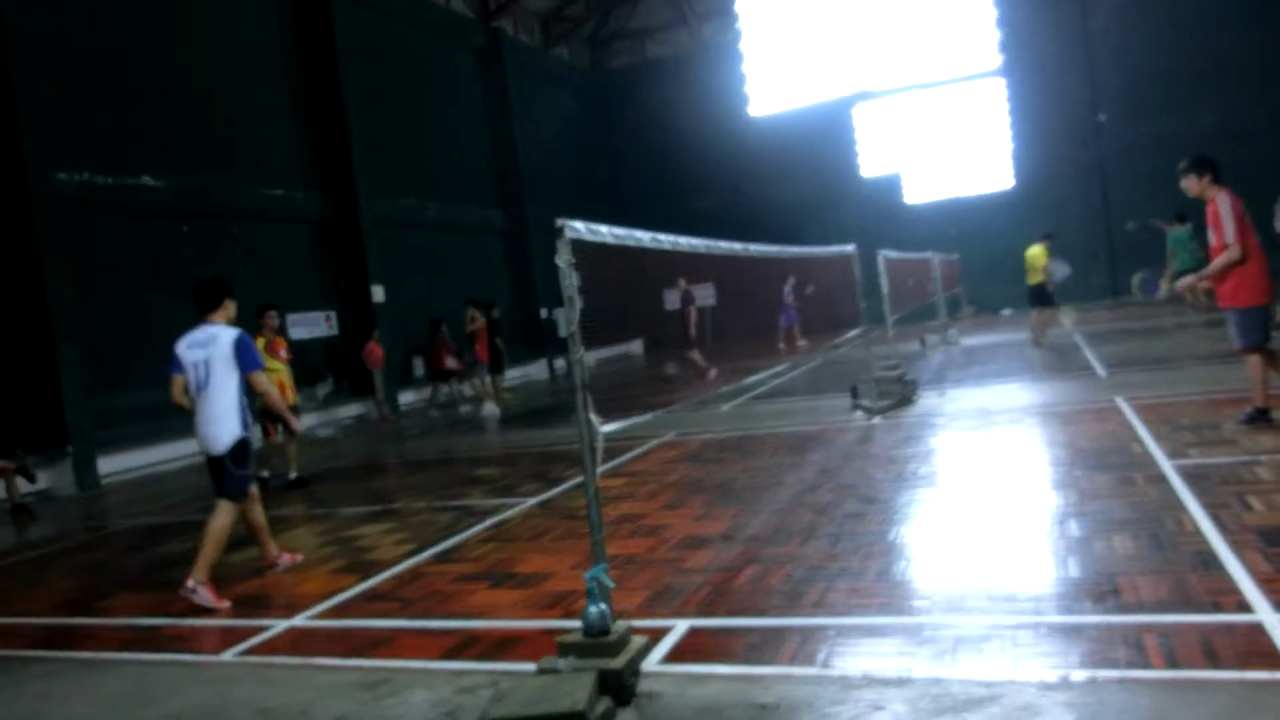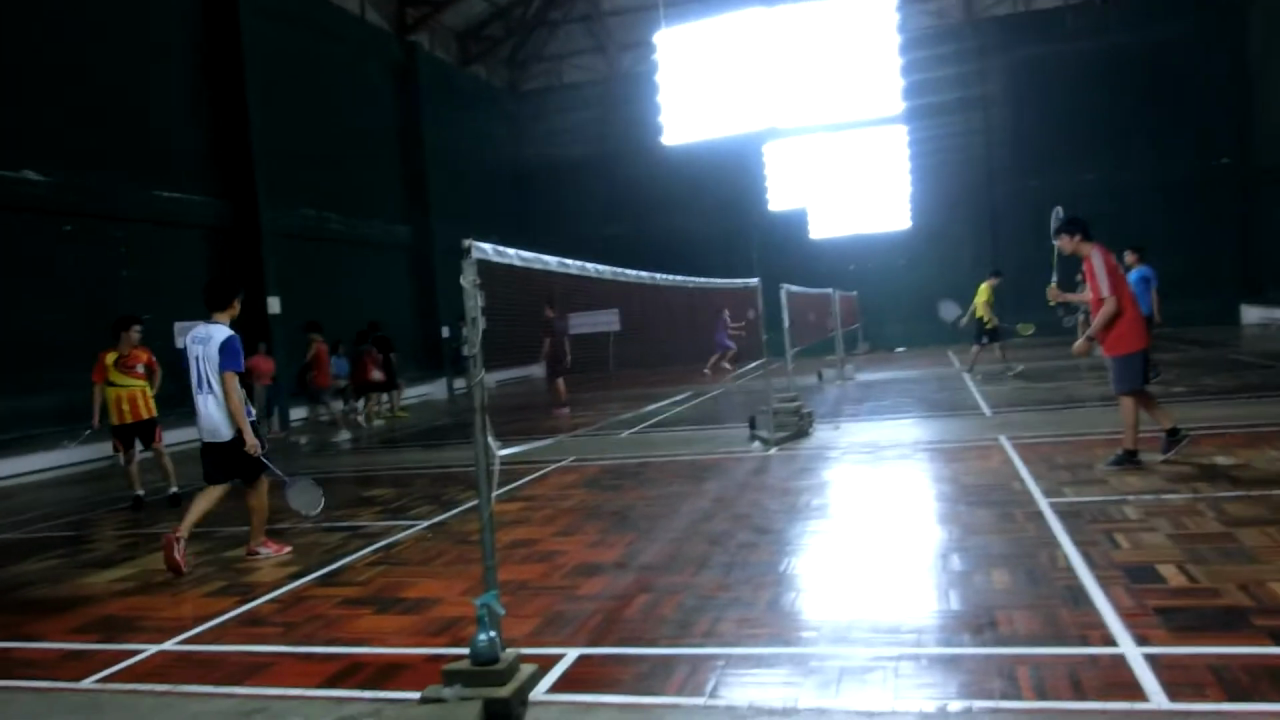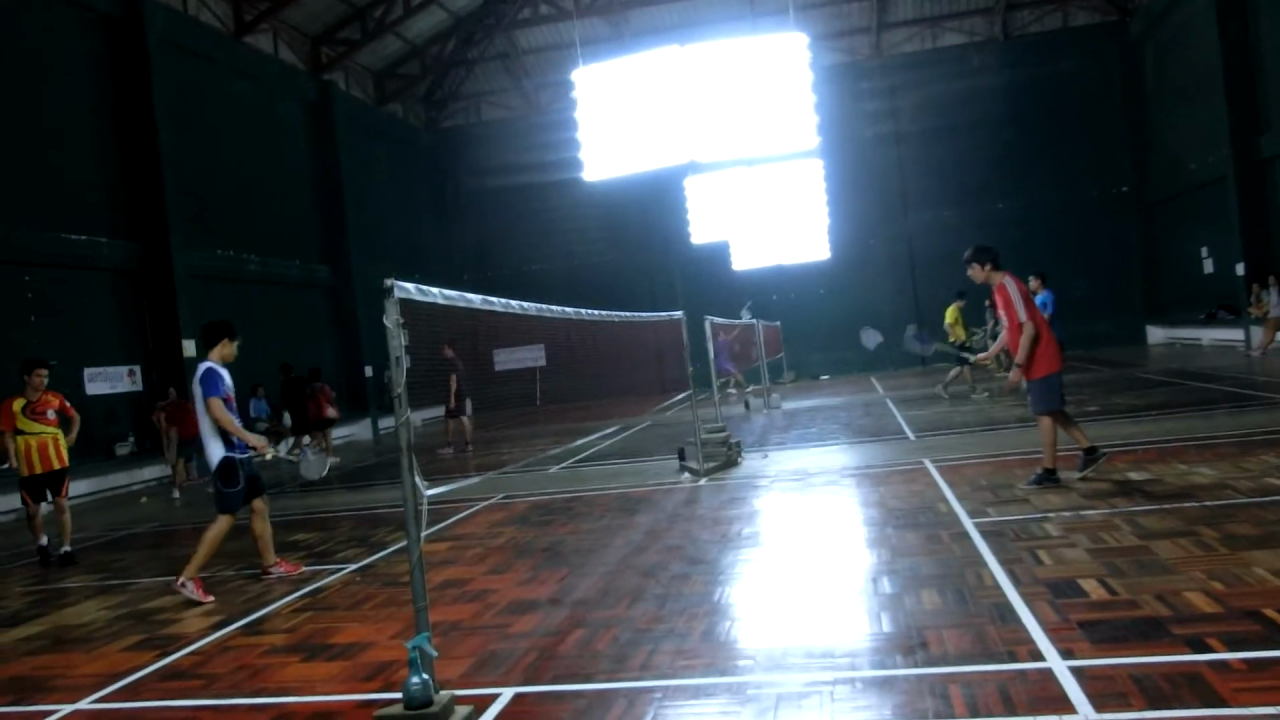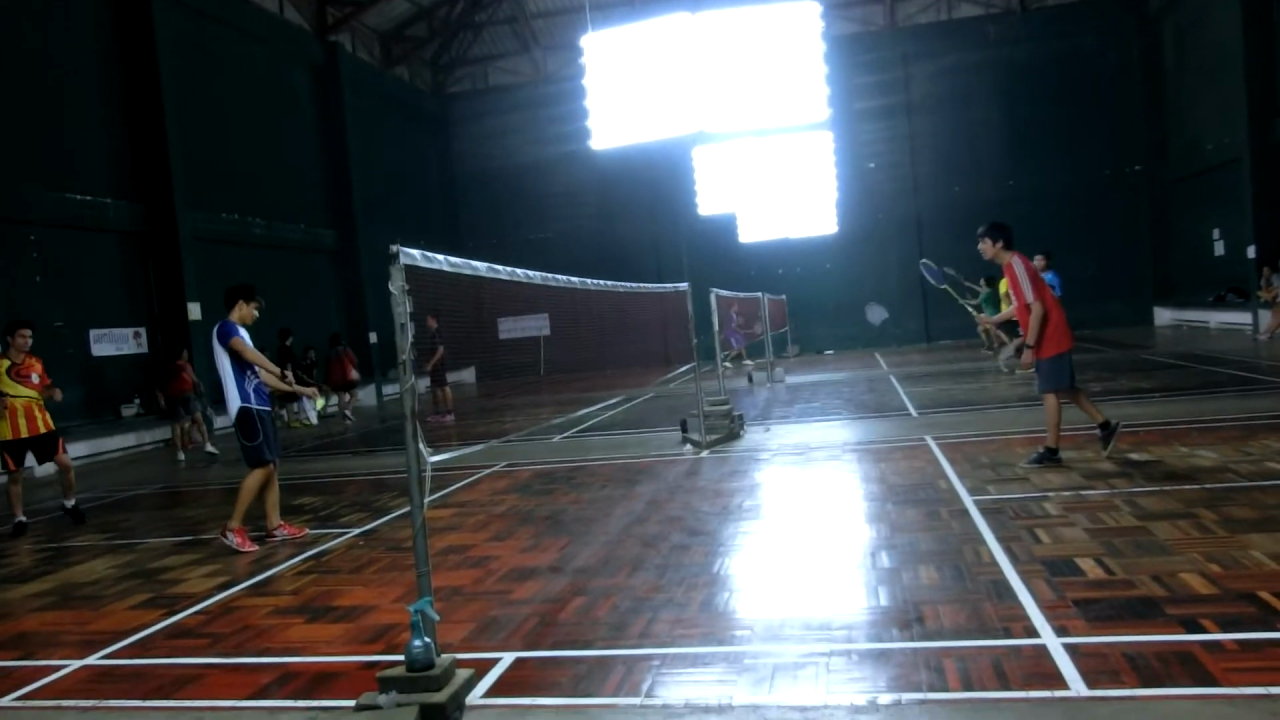
dt=0.7s
person 1, frame 1
left shoulder: (183, 344)
right shoulder: (235, 338)
left elbow: (178, 396)
right elbow: (262, 385)
right wrist: (289, 418)
left hip: (208, 437)
right hip: (232, 435)
left knee: (250, 494)
right knee: (228, 505)
left ankle: (272, 555)
right ankle: (197, 581)
person 1, frame 2
left shoulder: (193, 336)
right shoulder: (228, 339)
right elbow: (230, 388)
right wrist: (247, 432)
left hip: (207, 426)
right hip: (231, 426)
left knee: (217, 486)
right knee: (257, 480)
left ankle: (179, 536)
right ankle: (258, 542)
person 1, frame 3
left shoulder: (214, 373)
right shoulder: (211, 373)
right elbow: (217, 412)
left wrist: (249, 438)
right wrist: (251, 438)
left hip: (237, 452)
right hip: (227, 454)
left knee: (259, 505)
right knee: (227, 516)
left ankle: (271, 563)
right ankle: (187, 577)
person 1, frame 4
left shoulder: (240, 333)
right shoulder: (225, 328)
left elbow: (259, 375)
right elbow: (245, 351)
left wrist: (297, 389)
right wrist: (281, 372)
left hip: (260, 407)
right hip: (247, 408)
left knee: (272, 466)
right knee: (262, 467)
left ankle: (275, 526)
right ankle: (232, 527)
person 2, frame 1
left shoulder: (1223, 202)
right shoulder: (1218, 203)
left elbow: (1235, 252)
left wrist: (1198, 277)
right wrist: (1210, 278)
left hip: (1244, 290)
right hip: (1239, 289)
left knee: (1250, 348)
right knee: (1253, 347)
left ankle: (1260, 410)
person 2, frame 2
left shoulder: (1096, 258)
right shoulder: (1093, 258)
left elbow: (1111, 305)
left wrist: (1088, 338)
right wrist: (1064, 297)
left hip: (1124, 337)
right hip: (1125, 336)
left knee: (1126, 393)
right knee: (1134, 391)
left ankle: (1129, 453)
right ankle: (1172, 432)
person 2, frame 3
left shoulder: (1009, 287)
right shoulder: (1000, 288)
left elbow: (1029, 329)
left wrist: (1017, 366)
right wrist: (990, 353)
left hip: (1039, 361)
right hip: (1040, 360)
left knee: (1044, 414)
right knee: (1052, 411)
left ankle: (1049, 472)
right ankle: (1090, 451)
person 2, frame 4
left shoulder: (1017, 266)
right shoulder: (1011, 265)
left elbow: (1037, 309)
left wrist: (1028, 347)
right wrist: (993, 320)
left hip: (1050, 338)
right hip: (1052, 337)
left knee: (1049, 392)
right knee: (1065, 389)
left ankle: (1051, 451)
right ankle: (1106, 426)
person 3, frame 1
left shoulder: (281, 341)
right shoulder: (256, 342)
left wrist: (294, 392)
left hip: (288, 398)
left knee: (291, 435)
right knee: (273, 439)
left ankle: (293, 475)
right ankle: (263, 473)
person 3, frame 2
left shoulder: (144, 353)
right shoulder: (106, 358)
left elbow: (156, 371)
right elbow: (98, 387)
left wrist: (152, 391)
right wrist: (96, 415)
left hip: (145, 411)
right hip: (120, 416)
left knee: (159, 449)
right knee: (128, 455)
left ankle: (174, 490)
right ankle: (138, 494)
person 3, frame 3
left shoulder: (55, 399)
left elbow: (74, 417)
left wrist: (71, 436)
left hip: (57, 461)
right hip: (29, 465)
left knee: (61, 504)
right knee: (33, 509)
left ankle: (65, 549)
right ankle: (42, 542)
person 3, frame 4
left shoulder: (36, 363)
left wrist: (52, 392)
left hip: (40, 423)
left knee: (65, 463)
left ankle: (70, 503)
right ankle: (19, 519)
